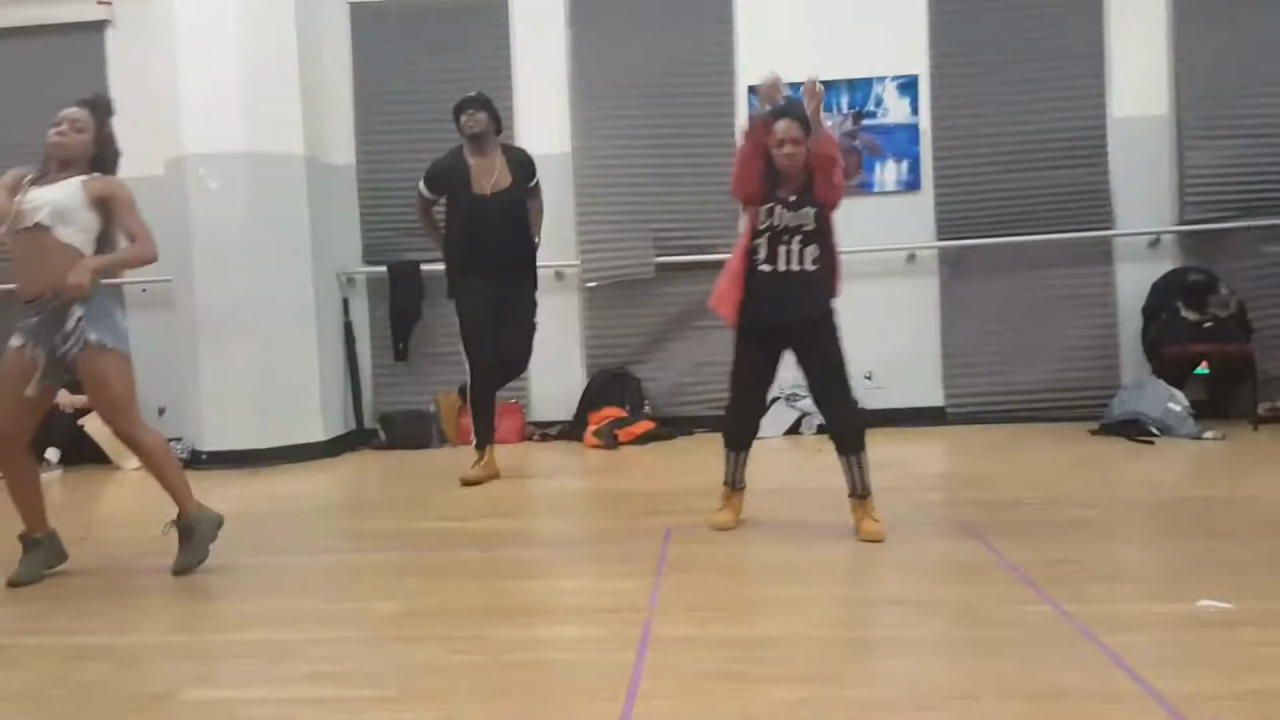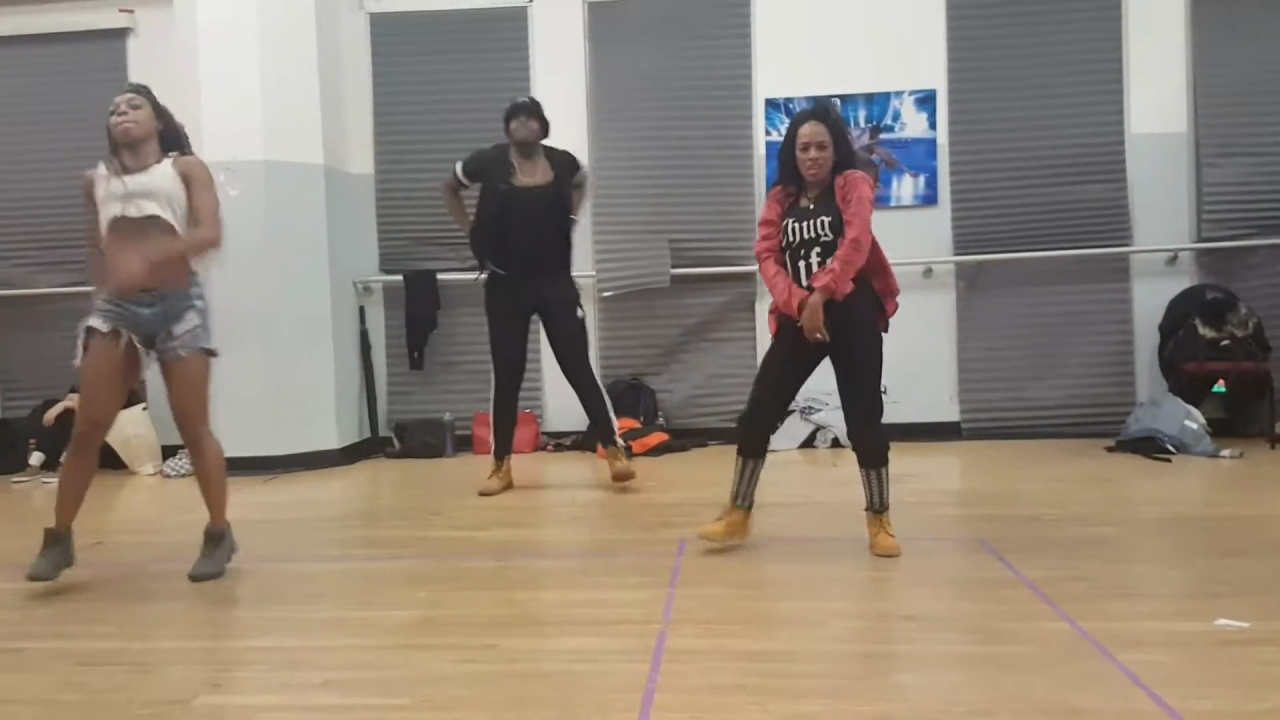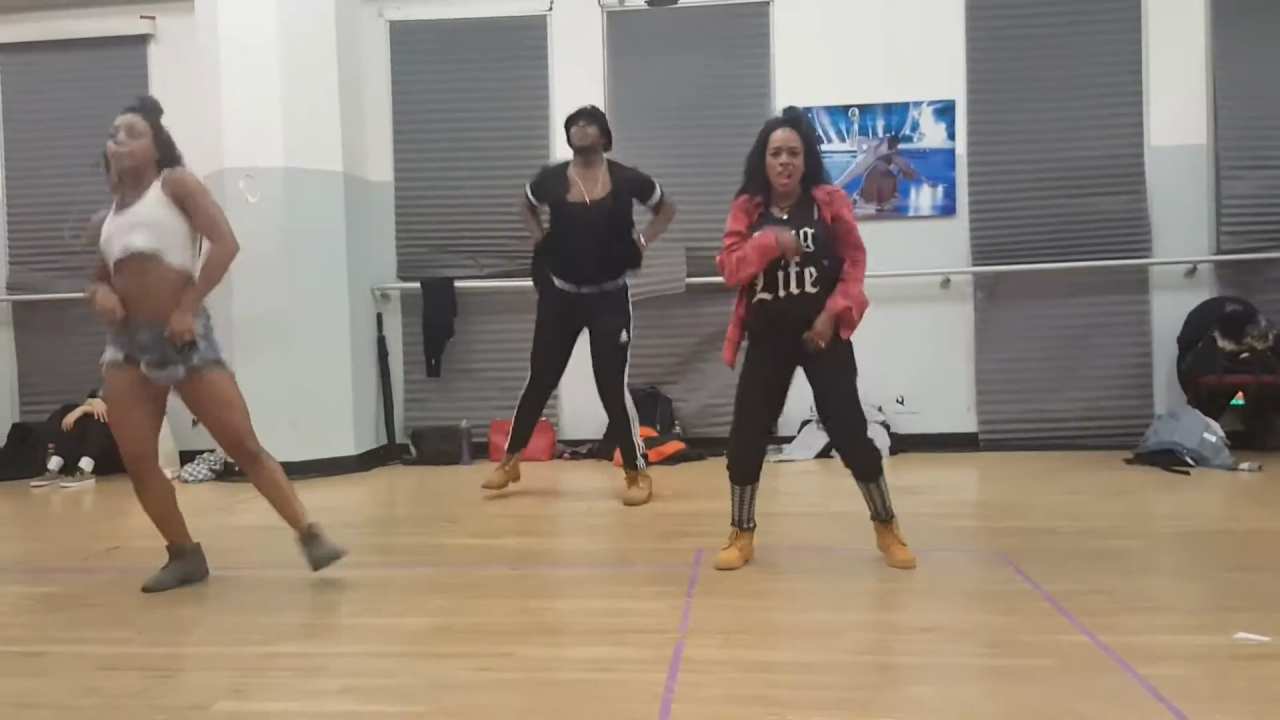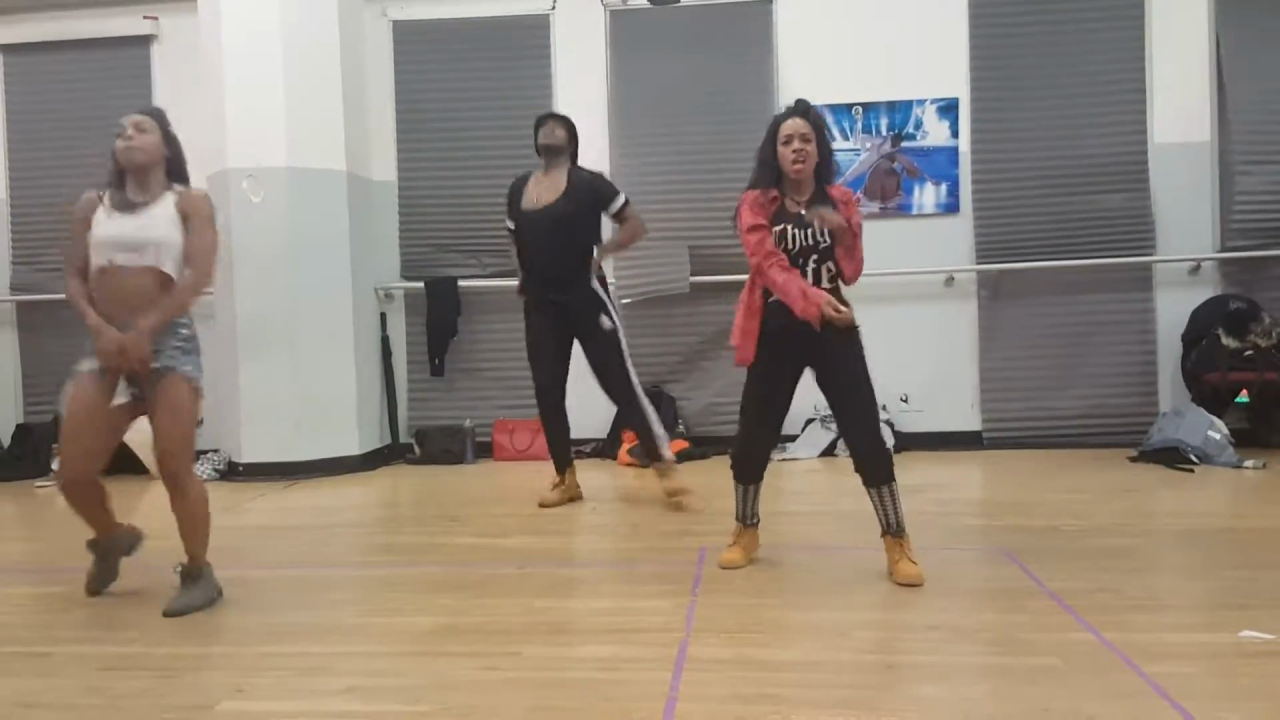
dt=0.5s
person 1, frame 1
left shoulder: (104, 186)
left elbow: (146, 249)
left wrist: (92, 265)
left hip: (87, 311)
left knee: (128, 426)
left ankle: (195, 521)
right ankle: (42, 542)
person 1, frame 2
left shoulder: (187, 167)
right shoulder: (97, 178)
left elbow: (210, 234)
left wrist: (149, 256)
right wrist: (108, 282)
left hip: (178, 304)
right hip: (115, 307)
left knee: (194, 430)
right knee: (88, 430)
left ankle: (218, 535)
right ankle: (58, 540)
person 1, frame 3
left shoulder: (176, 183)
right shoulder: (104, 219)
left elbow: (225, 243)
right elbow: (100, 278)
left wrist: (188, 307)
right wrist: (100, 294)
left hip: (186, 336)
right hip: (126, 343)
left knee: (243, 444)
right knee: (137, 460)
left ankle: (308, 536)
right ankle: (185, 554)
person 1, frame 4
left shoulder: (189, 202)
right shoulder: (93, 206)
left elbow: (198, 276)
right elbow: (75, 276)
left wrist: (147, 327)
right wrist: (98, 327)
left hip: (169, 342)
right hip: (109, 346)
left knee: (174, 466)
right knee: (72, 473)
left ankle: (198, 574)
right ankle: (113, 539)
person 2, frame 1
left shoulder: (825, 183)
right shoulder: (753, 185)
left elbow: (831, 178)
right elbow: (743, 167)
left wrist: (815, 120)
right wrist: (761, 116)
left hip: (813, 316)
right hip: (759, 315)
left knee: (839, 407)
right knee: (741, 411)
left ankle: (862, 503)
right ankle: (731, 494)
person 2, frame 2
left shoulder: (853, 184)
right shoulder: (780, 199)
left elbow: (856, 241)
right elbow: (767, 257)
left wrist: (821, 296)
right wrist: (797, 302)
left hip: (854, 318)
right hip: (796, 320)
left knee: (864, 419)
right knee: (758, 415)
left ankle: (878, 519)
right ankle: (737, 513)
person 2, frame 3
left shoulder: (829, 200)
right shoulder: (746, 208)
left elbow: (854, 259)
right elbow: (730, 270)
left wrist: (836, 309)
right wrist: (766, 244)
left hip: (821, 333)
right hip: (767, 336)
left knee: (850, 434)
right knee: (747, 436)
left ankle: (886, 529)
right ankle: (741, 535)
person 2, frame 4
left shoulder: (840, 201)
right shoulder: (756, 204)
left elbow: (852, 270)
right elbow: (768, 267)
left wrist: (843, 234)
right wrist: (813, 301)
left hip: (834, 333)
right hip: (776, 334)
left knee: (866, 435)
right knee: (753, 437)
left ankle: (897, 545)
right ankle: (745, 533)
person 3, frame 1
left shoulder: (520, 160)
right shoulder: (446, 168)
left elbow: (535, 198)
right elbow: (423, 209)
left wrist: (533, 240)
right wrist: (447, 247)
left hip: (518, 276)
right hip: (472, 280)
left knee: (516, 359)
right knee: (482, 364)
left ankle: (459, 401)
right ankle: (485, 456)
person 3, frame 2
left shoulder: (562, 161)
right shoulder: (487, 161)
left elbow: (580, 184)
right elbow: (450, 189)
left wrist: (570, 219)
right wrist: (473, 231)
left hip: (555, 279)
right hip: (506, 283)
left knee: (578, 365)
right knee: (507, 375)
left ankle: (614, 450)
right ankle: (501, 466)
person 3, frame 3
left shoulder: (626, 178)
right shoulder: (550, 178)
left elbow: (667, 209)
right elbow: (528, 210)
left wrist: (641, 243)
right wrist: (541, 247)
left hip: (609, 296)
right hip: (561, 295)
left knee: (612, 386)
right knee: (540, 380)
left ankle: (637, 473)
right ankle: (510, 461)
person 3, frame 4
left shoulder: (588, 184)
right shoulder: (518, 188)
left elbow: (635, 225)
left wrist: (597, 255)
right wrist: (522, 276)
left hip: (584, 294)
right hip: (542, 302)
left knee: (620, 381)
right knee: (547, 391)
left ankle: (664, 465)
right ankle: (565, 479)
